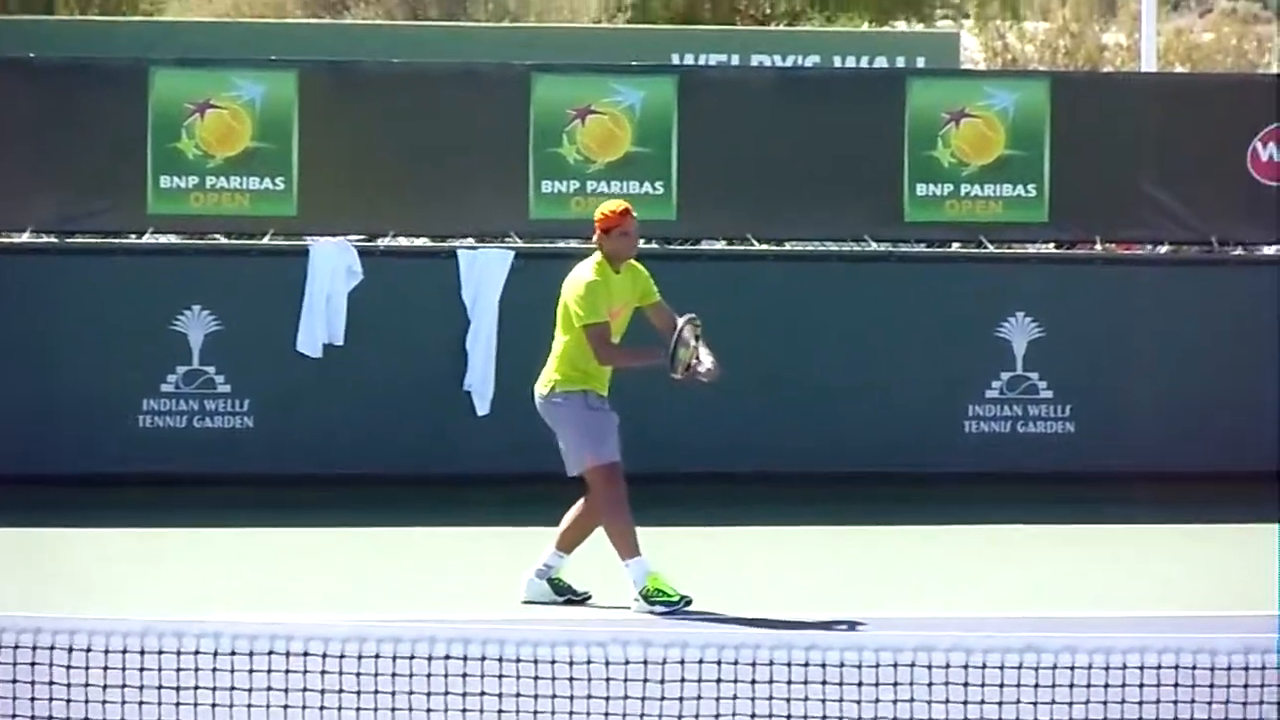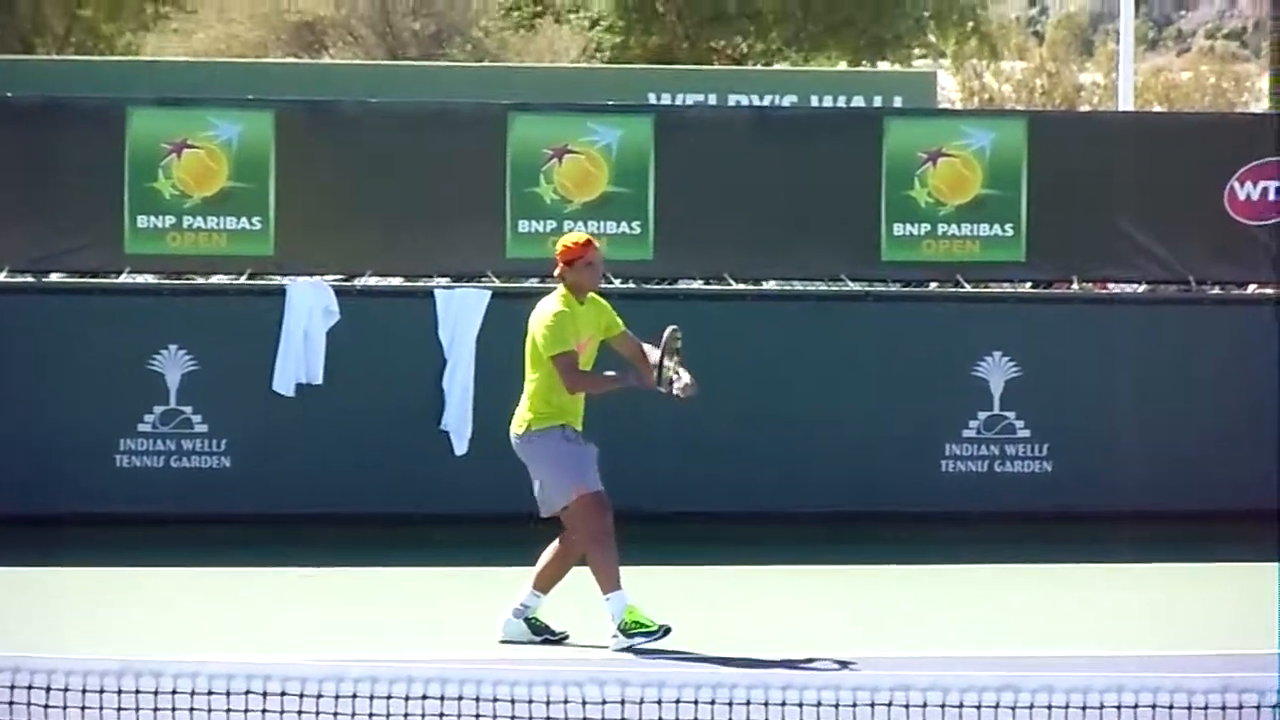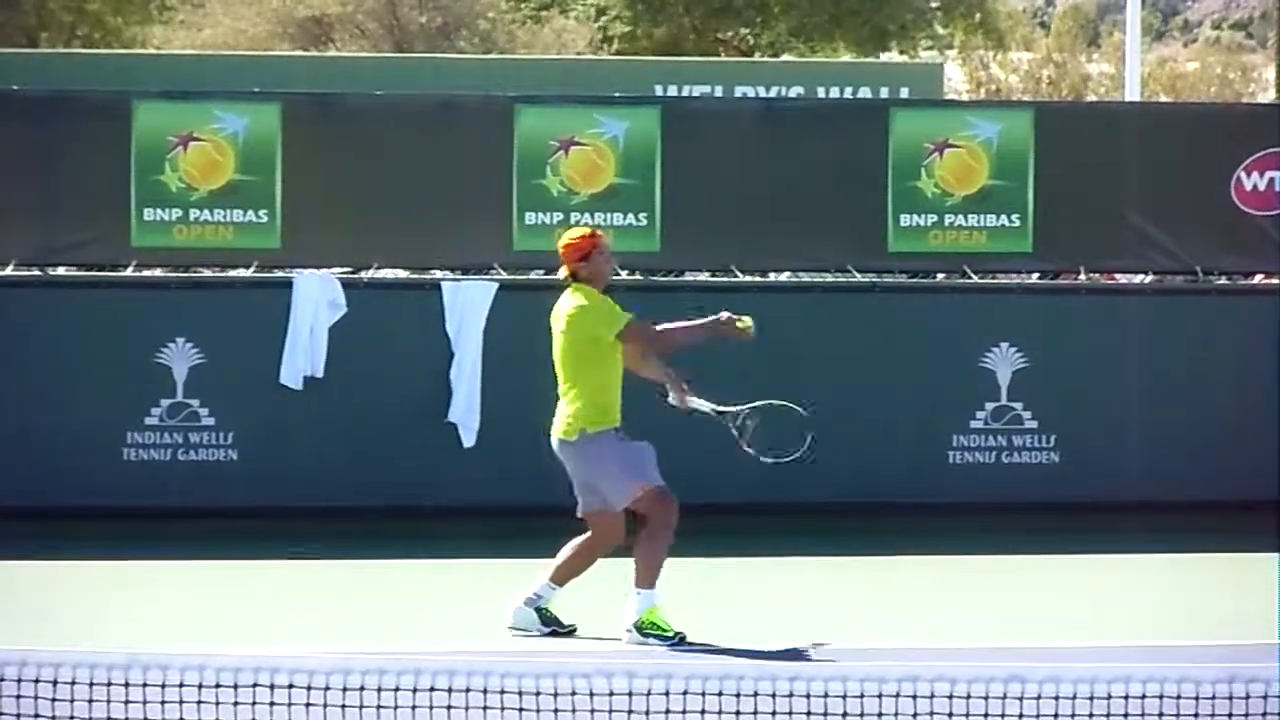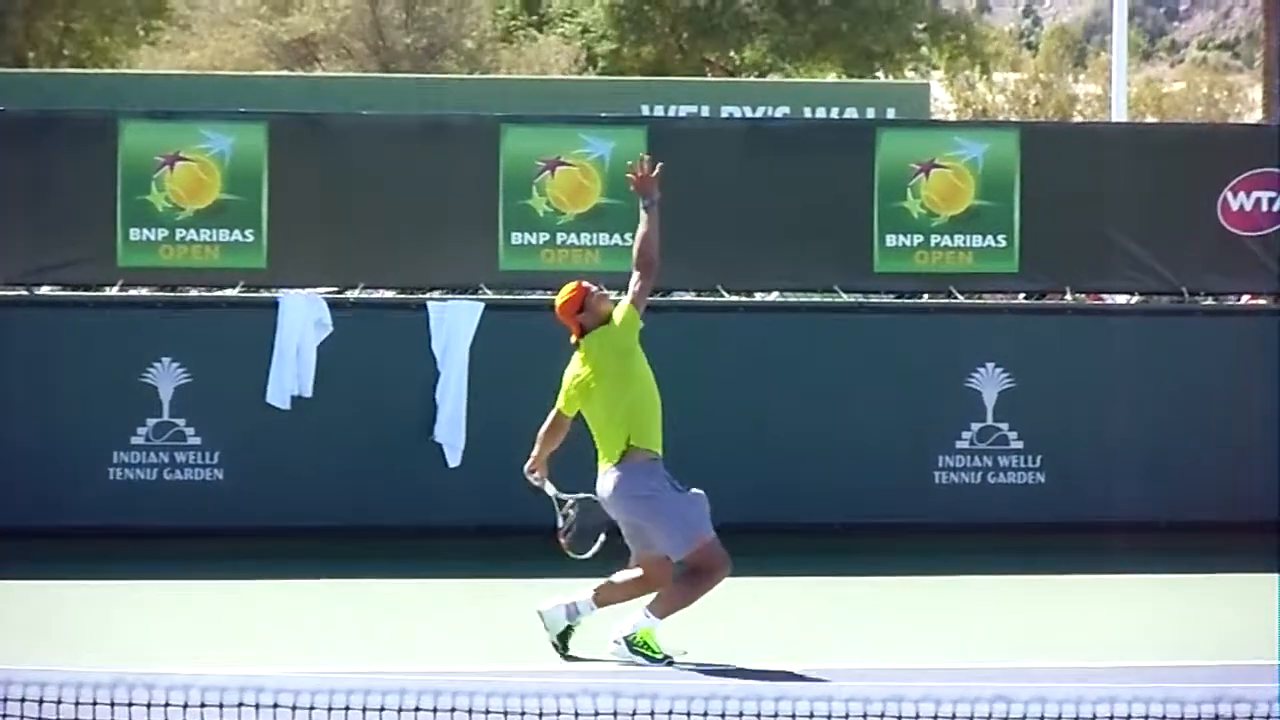
dt=0.4s
person 1, frame 1
left shoulder: (634, 274)
right shoulder: (587, 282)
left elbow: (671, 323)
right elbow: (604, 353)
left wrist: (701, 353)
right wrist: (663, 357)
left hip: (587, 394)
right hip: (567, 392)
left knee: (602, 493)
right knee: (610, 483)
left ankle: (543, 576)
right ankle: (644, 584)
person 1, frame 2
left shoulder: (595, 308)
right shoulder: (553, 315)
left elbow: (638, 350)
right elbow: (574, 380)
left wrist: (675, 369)
right wrist: (633, 378)
left hip: (559, 430)
right hip: (543, 430)
left knee: (577, 531)
right knee: (596, 512)
left ankle: (520, 616)
right ankle: (624, 618)
person 1, frame 3
left shoulder: (571, 307)
right shoulder: (589, 305)
left elbow: (626, 355)
right elbow: (650, 339)
left wrist: (667, 378)
right wrist: (714, 326)
left hip: (575, 436)
right hip: (588, 436)
left knee: (605, 532)
right knee: (661, 510)
left ankle: (532, 605)
right ankle: (641, 616)
person 1, frame 4
left shoulder: (576, 371)
right shoulder: (616, 334)
left elbow: (556, 424)
right elbow: (647, 269)
left wrist: (538, 461)
right wrist: (649, 202)
left hip: (620, 481)
right hip: (638, 476)
left knee: (656, 573)
right knee: (712, 564)
left ankle: (563, 609)
right ankle: (632, 633)
